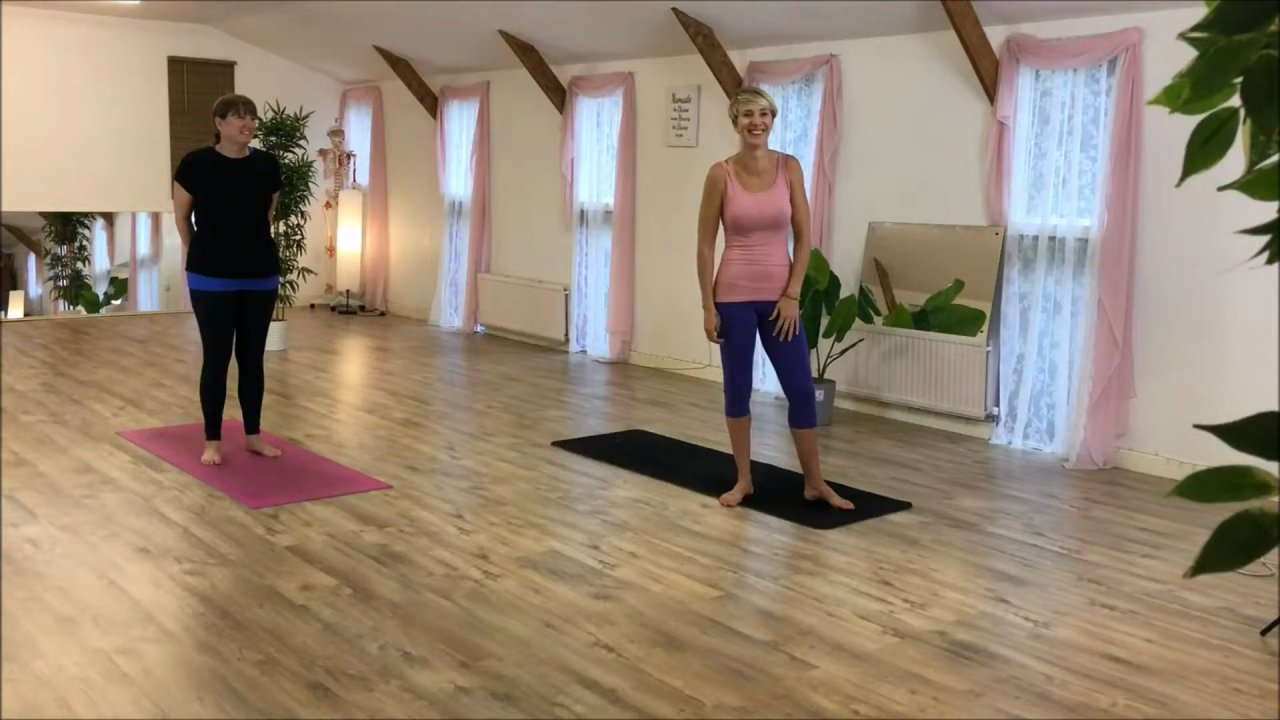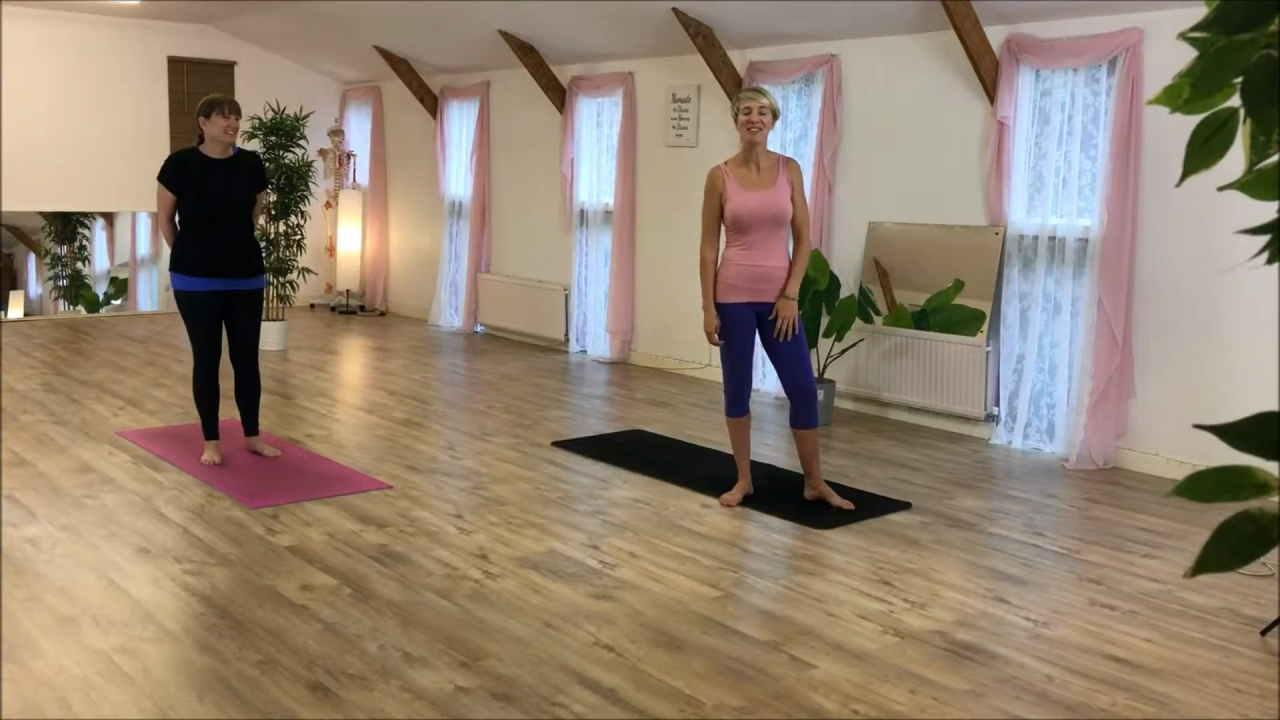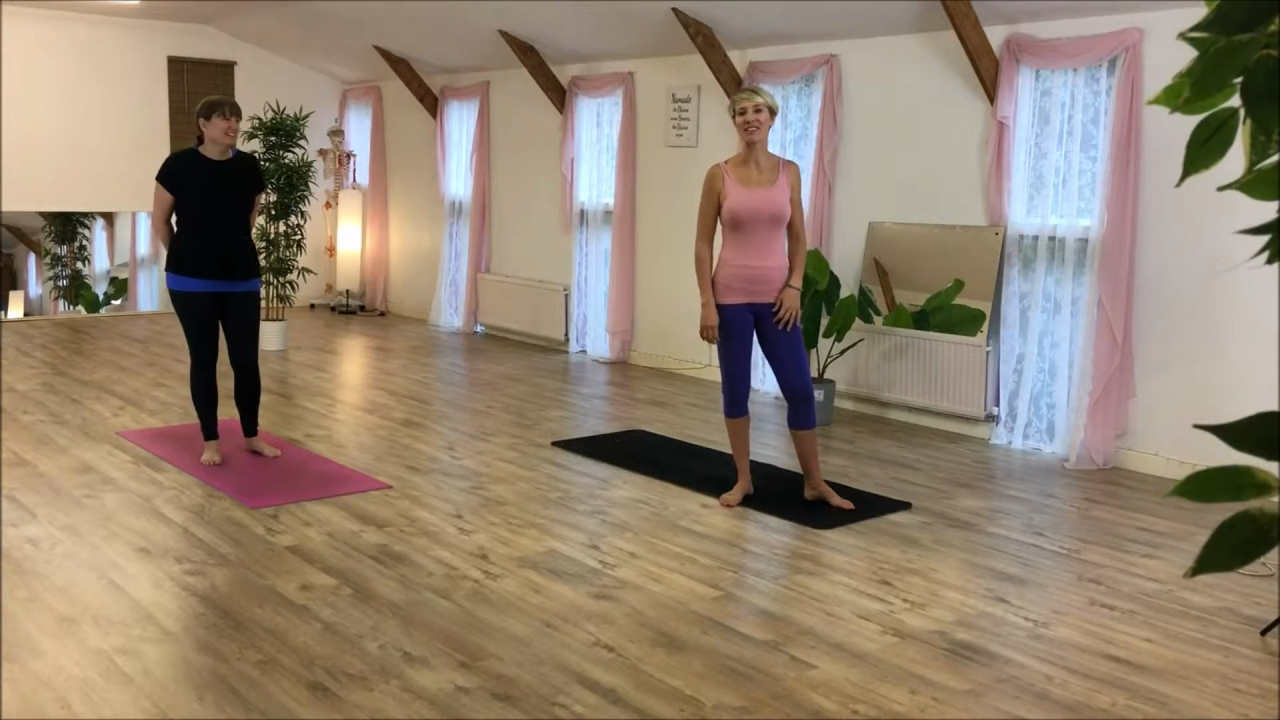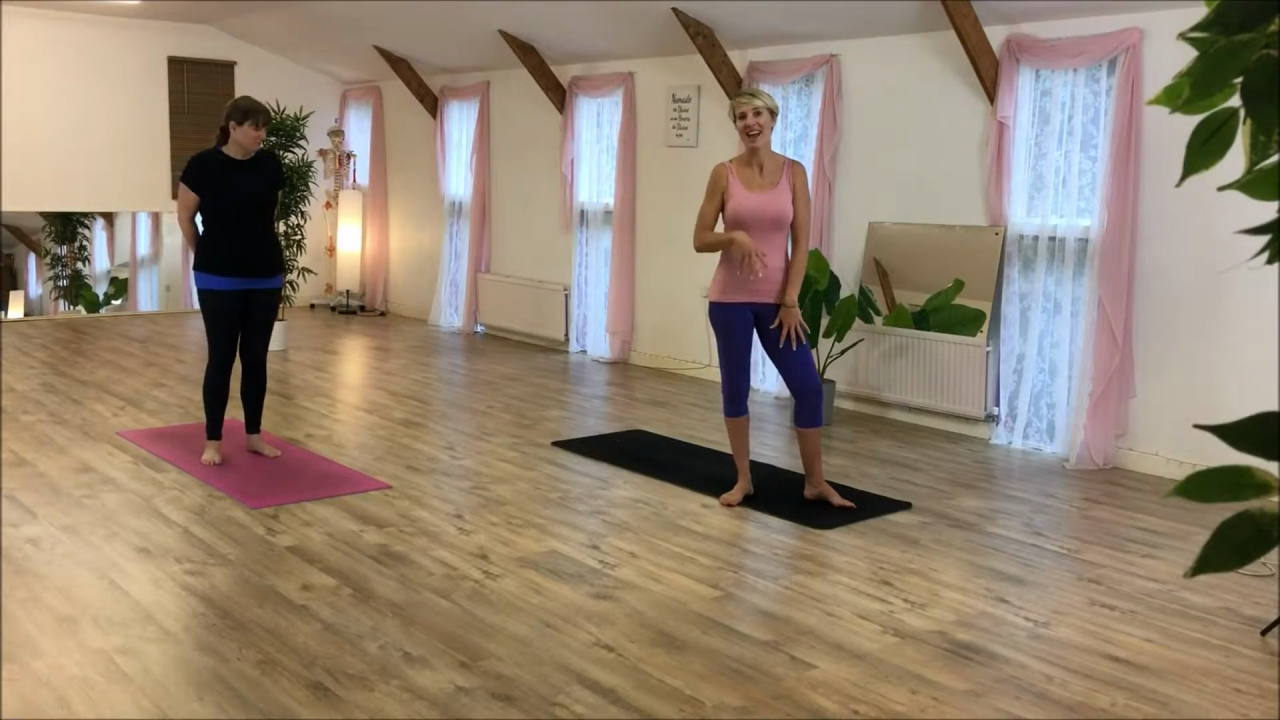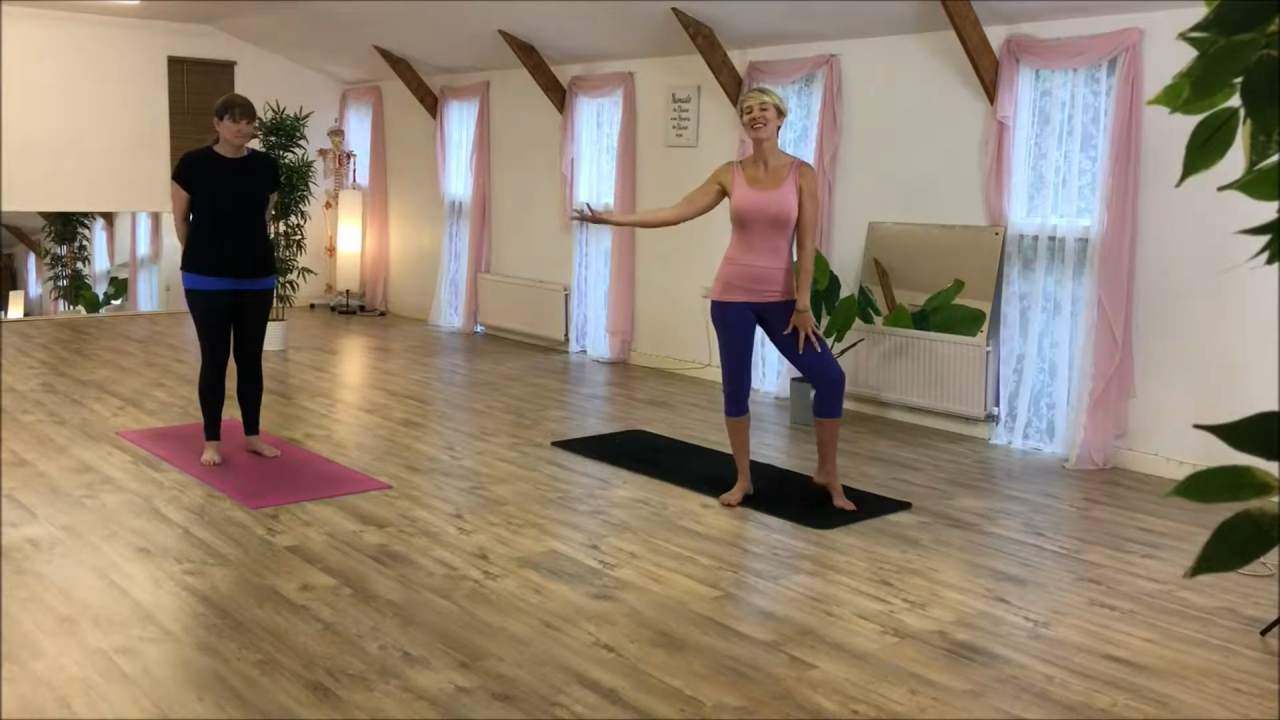
dt=1s
person 1, frame 1
left shoulder: (790, 168)
right shoulder: (720, 174)
left elbow: (803, 238)
right elbow: (705, 245)
left wrist: (792, 295)
right wrist: (708, 305)
left hip: (778, 295)
right hip: (734, 296)
left knee: (801, 389)
right knee: (738, 389)
left ankle: (815, 483)
right ankle: (743, 479)
person 1, frame 2
left shoulder: (789, 169)
right shoulder: (720, 176)
left elbow: (802, 239)
right elbow: (708, 246)
left wrist: (790, 295)
right wrist: (708, 307)
left hip: (777, 295)
right hip: (733, 295)
left knee: (803, 389)
right knee: (737, 389)
left ankle: (815, 482)
right ankle: (743, 479)
person 1, frame 3
left shoulder: (789, 172)
right shoulder: (719, 175)
left elbow: (797, 239)
right elbow: (703, 244)
left wrist: (794, 286)
right wrist: (707, 303)
left hip: (775, 295)
right hip: (731, 295)
left knee: (800, 389)
right knee: (735, 390)
left ankle: (815, 483)
right ankle: (742, 479)
person 1, frame 4
left shoulder: (794, 172)
right shoulder: (723, 174)
left elbow: (800, 244)
right elbow: (700, 241)
left wrist: (790, 302)
right wrist: (733, 238)
left hip: (776, 298)
right hip: (730, 296)
left knee: (808, 387)
right knee: (735, 388)
left ankle: (816, 482)
right ankle: (743, 479)
person 1, frame 5
left shoulder: (801, 173)
right shoulder: (729, 174)
left elbow: (805, 245)
right elbow: (676, 213)
left wrist: (802, 305)
right wrist: (613, 218)
left hip: (779, 296)
right hip: (732, 294)
left knee: (828, 376)
right knee: (736, 388)
left ankle: (827, 472)
right ankle: (743, 479)
person 2, frame 1
left shoulder: (267, 165)
right shoulder: (196, 164)
right elbow: (182, 217)
right wrist: (203, 254)
left hip: (261, 277)
right hip: (212, 281)
left knee: (252, 357)
right knee: (216, 358)
left ankle: (253, 435)
right ankle: (212, 441)
person 2, frame 2
left shoulder: (251, 165)
right shoulder: (180, 165)
right elbow: (165, 219)
right wrist: (188, 255)
left hip: (247, 278)
right hip: (196, 281)
left knee: (246, 358)
right knee: (206, 358)
left ankle: (252, 436)
right ankle: (211, 441)
person 2, frame 3
left shoulder: (249, 167)
right shoulder: (179, 165)
right elbow: (160, 220)
right wrist: (183, 258)
left hip: (242, 279)
right hip: (192, 282)
left knee: (246, 359)
right knee: (203, 359)
left ankle: (252, 436)
right ankle: (210, 441)
person 2, frame 4
left shoulder: (270, 165)
right shoulder: (203, 165)
right elbow: (185, 218)
right wrist: (207, 256)
left hip: (266, 277)
right hip: (219, 280)
left knee: (256, 357)
right knee: (221, 357)
left ankle: (254, 435)
right ankle: (213, 441)
person 2, frame 5
left shoulder: (265, 166)
right shoulder: (194, 164)
right elbow: (181, 219)
right wrist: (197, 258)
left hip: (257, 280)
right hip: (207, 281)
left knee: (250, 358)
right knee: (214, 358)
left ankle: (253, 435)
right ankle: (211, 441)
